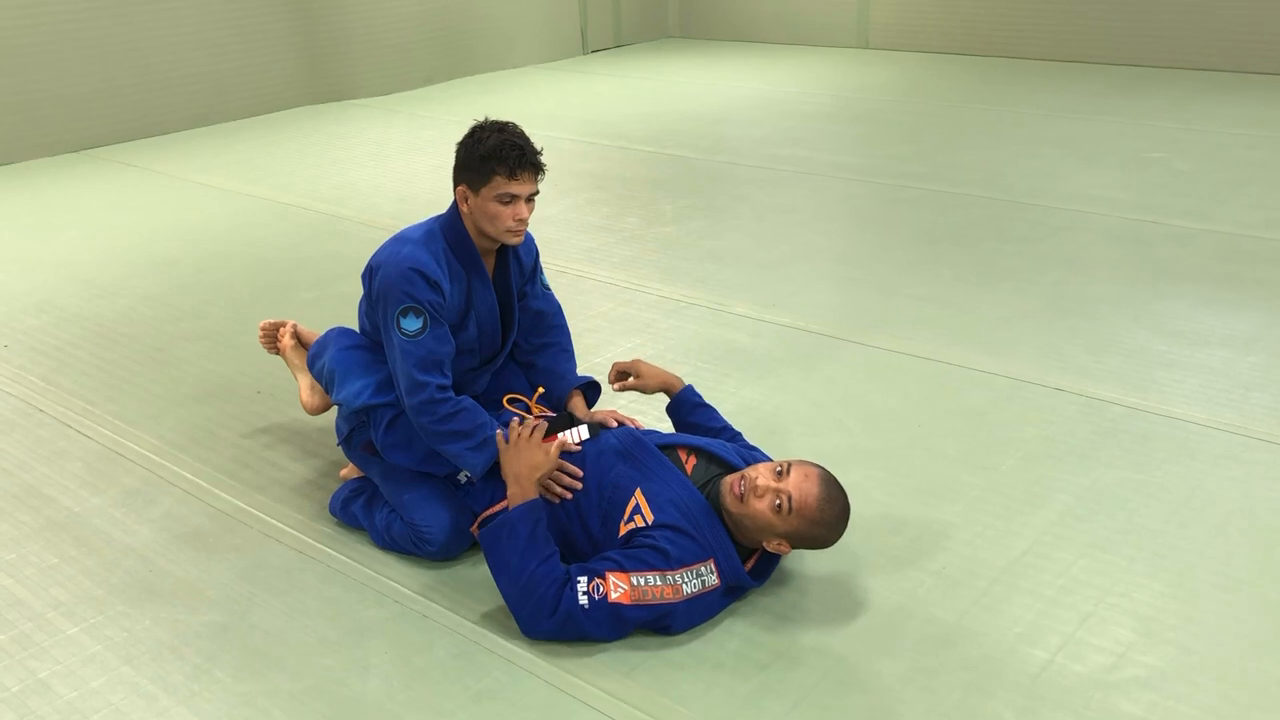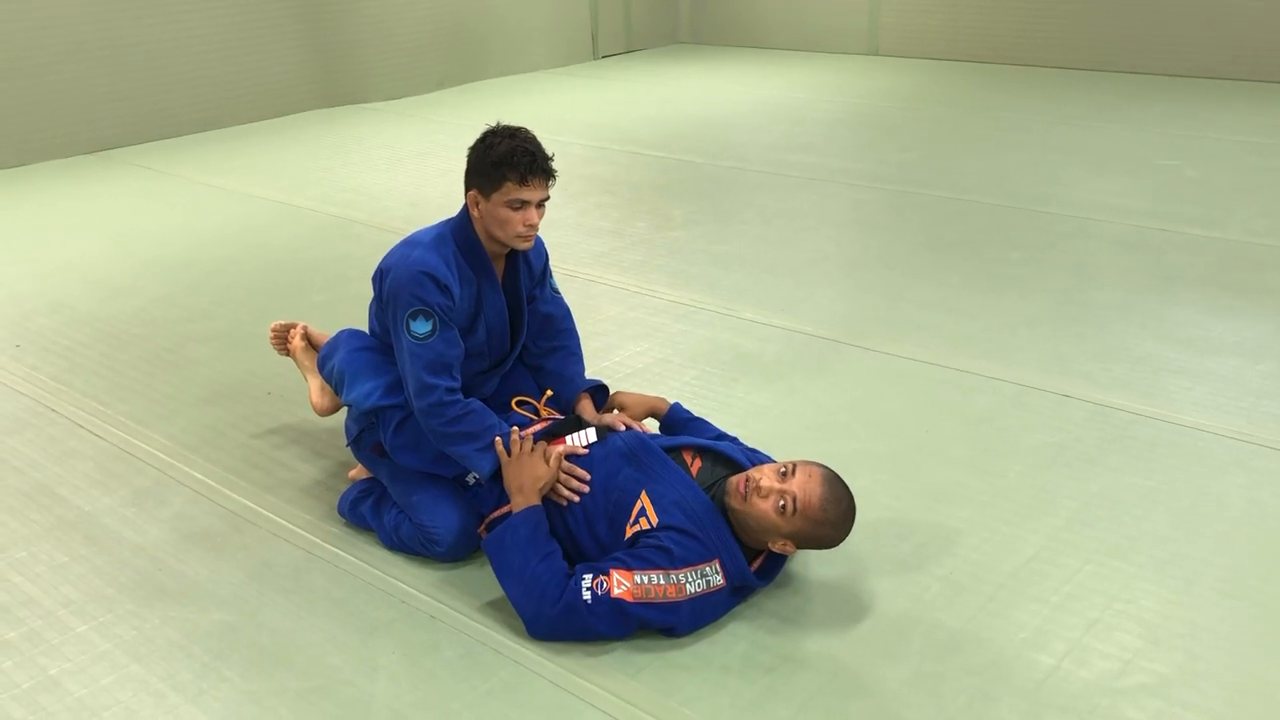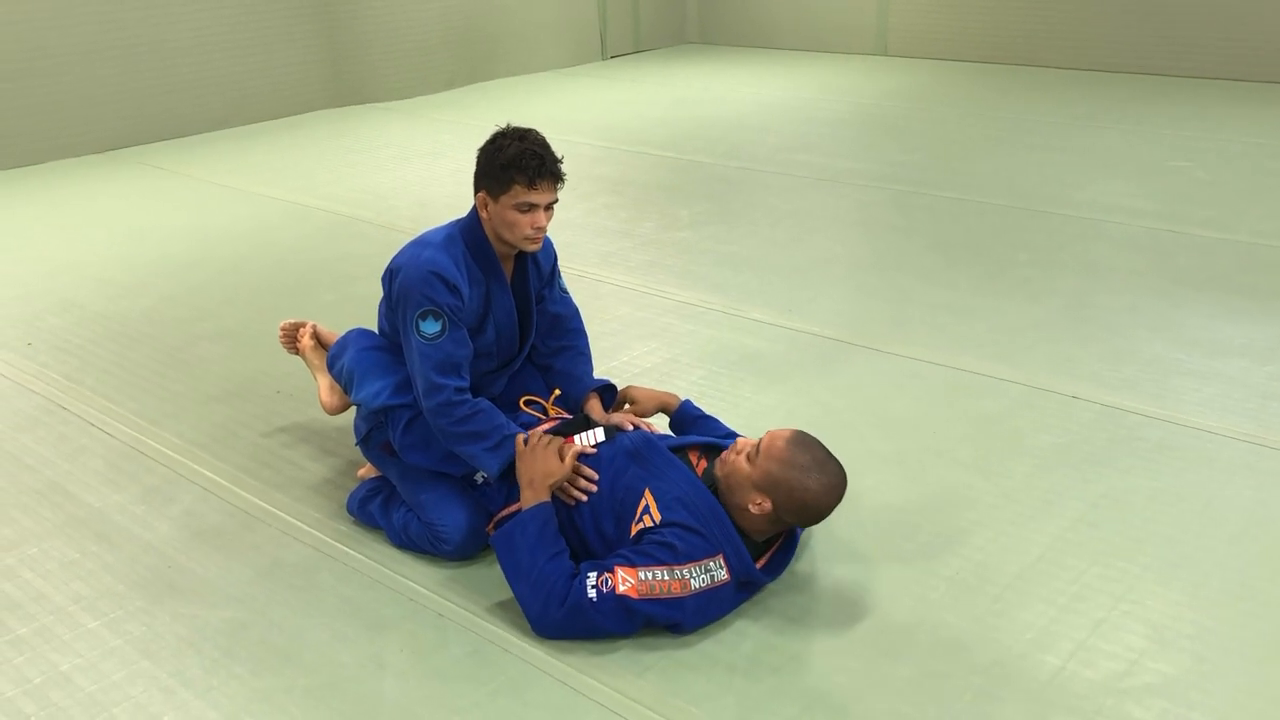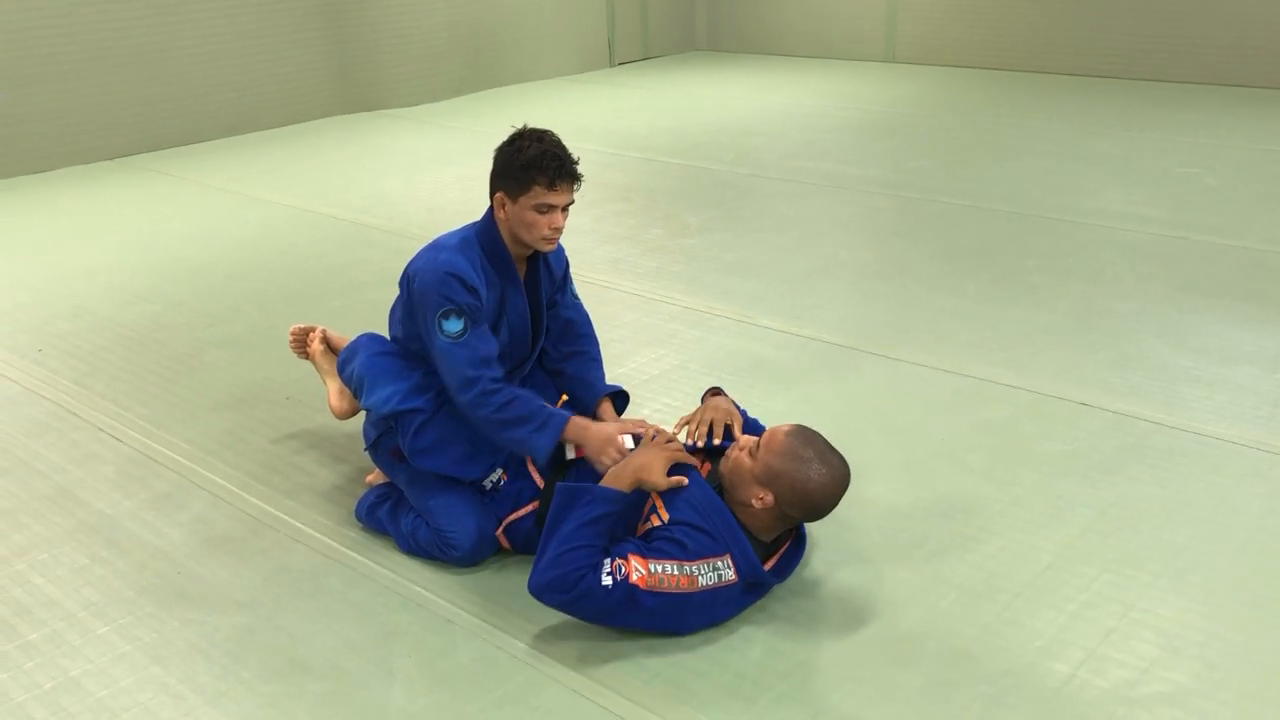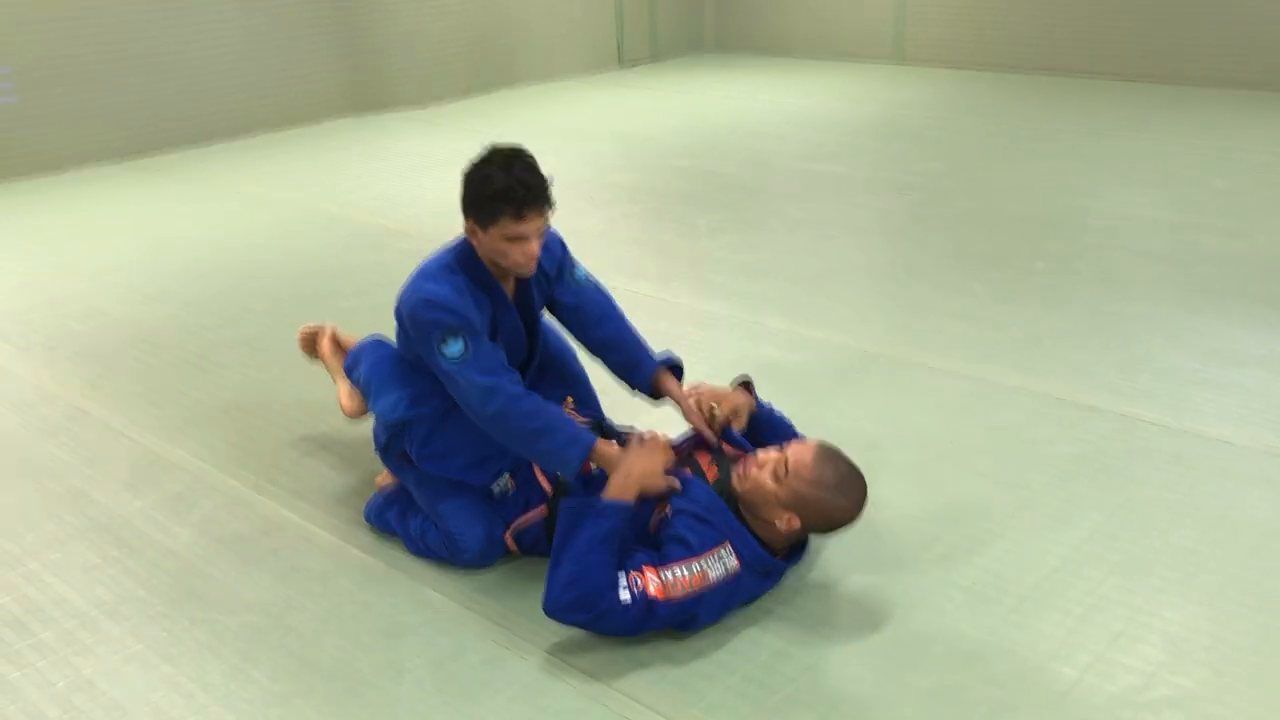
dt=1s
person 1, frame 1
left shoulder: (682, 561)
right shoulder: (751, 464)
left elbow: (547, 610)
left wrist: (522, 491)
right wrist: (671, 384)
left hip: (485, 480)
left ankle: (331, 357)
right ankle: (330, 357)
person 1, frame 2
left shoulder: (689, 562)
right shoulder: (753, 467)
left elbow: (551, 608)
left wrist: (524, 500)
right wrist: (659, 406)
right ankle: (339, 373)
person 1, frame 3
left shoulder: (689, 555)
right shoulder: (776, 511)
left elbow: (557, 608)
left wrist: (535, 495)
right wrist: (671, 403)
left ankle: (351, 366)
right ankle: (349, 366)
person 1, frame 4
left shoulder: (696, 558)
right shoulder: (772, 521)
left elbow: (560, 582)
right elbow: (748, 444)
left wrist: (620, 478)
right wrist: (723, 404)
left hip: (523, 492)
left ankle: (357, 365)
person 1, frame 5
left shoulder: (710, 558)
right shoulder: (775, 460)
left elbow: (578, 600)
right elbow: (778, 431)
left wrist: (623, 485)
right wrist: (745, 402)
left hip: (530, 492)
left ankle: (364, 363)
right ankle: (366, 368)
person 2, frame 1
left shoulder: (518, 248)
right shoulder: (409, 269)
left elbow: (544, 338)
right elbow: (429, 398)
left wrist: (579, 411)
left hip: (476, 386)
right hip: (394, 412)
right knee: (444, 533)
right ankle: (376, 475)
person 2, frame 2
left shoulder: (528, 252)
right shoulder: (420, 272)
left elbow: (552, 341)
right elbow: (437, 400)
left wrist: (586, 414)
left hip: (485, 388)
right hip: (407, 413)
right knee: (452, 533)
person 2, frame 3
left shoulder: (536, 252)
right shoulder: (429, 272)
left elbow: (561, 341)
right elbow: (445, 400)
left wrist: (595, 413)
left hip: (492, 388)
right hip: (417, 413)
right knee: (459, 532)
person 2, frame 4
left shoulder: (545, 256)
right shoulder: (447, 273)
left elbow: (573, 346)
right elbow: (479, 390)
left wrist: (605, 416)
right wrist: (579, 431)
right hip: (428, 416)
right knee: (466, 538)
person 2, frame 5
left shoulder: (543, 249)
right shoulder: (433, 300)
left elbow: (599, 322)
right elbow: (501, 404)
left wrist: (676, 391)
right wrist: (606, 456)
right hip: (438, 424)
right knee: (475, 545)
right ankle: (413, 481)
